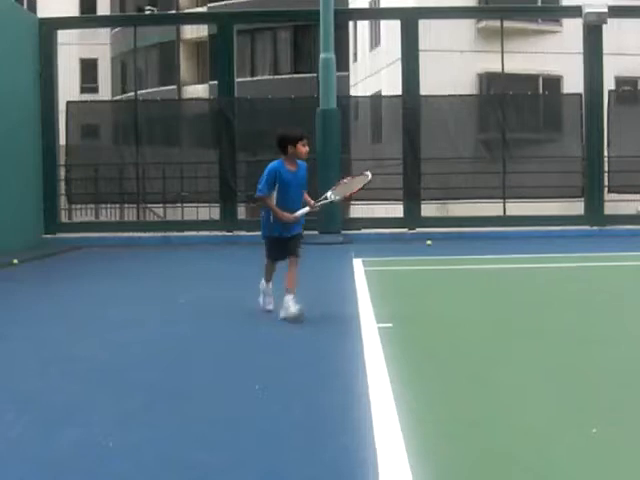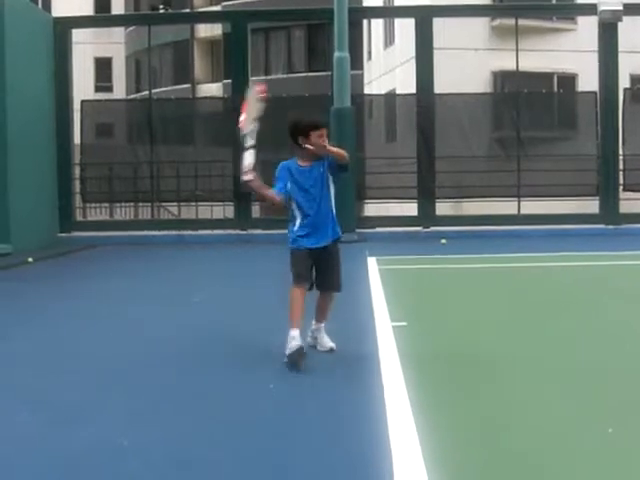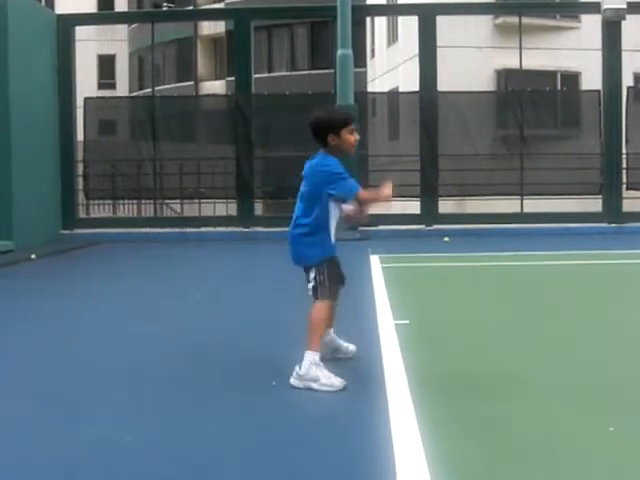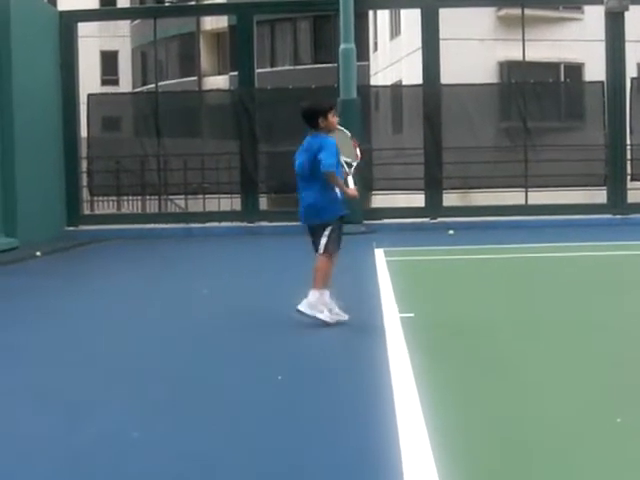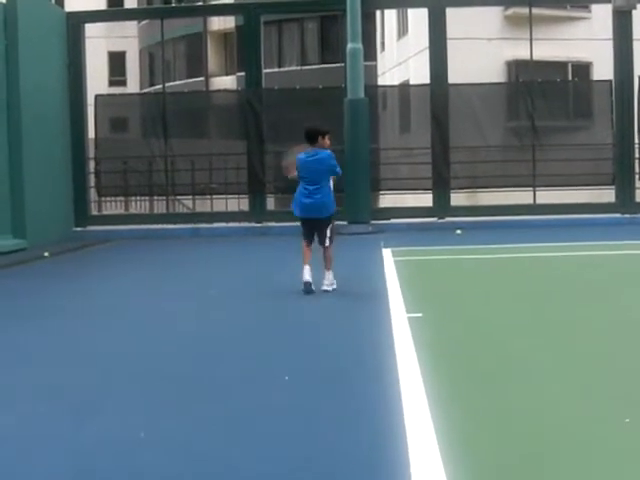
dt=1s
person 1, frame 1
left shoulder: (302, 167)
right shoulder: (274, 168)
right elbow: (262, 195)
left wrist: (309, 201)
right wrist: (281, 214)
left hip: (294, 223)
right hip: (274, 223)
left knee: (293, 259)
right knee: (273, 260)
left ankle: (288, 303)
right ankle: (266, 285)
person 1, frame 2
left shoulder: (326, 162)
right shoulder: (287, 168)
left elbow: (345, 159)
right elbow: (279, 199)
left wrist: (326, 150)
right wrist: (257, 186)
left hip: (328, 236)
right hip: (302, 237)
left knee: (329, 288)
right knee: (300, 283)
left ankle: (318, 331)
right ankle: (294, 338)
person 1, frame 3
left shoulder: (323, 162)
right shoulder: (329, 167)
right elbow: (361, 197)
left wrist: (350, 209)
right wrist: (383, 193)
left hip: (316, 239)
right hip: (313, 243)
left knee: (334, 287)
right knee: (324, 296)
left ankle: (325, 339)
right ankle: (308, 367)
person 1, frame 4
left shoulder: (307, 144)
right shoulder: (327, 142)
left elbow: (302, 171)
right elbow: (328, 171)
right wrist: (346, 190)
left hip: (312, 205)
right hip: (326, 206)
left knee: (329, 250)
right knee: (326, 251)
left ankle: (323, 300)
right ankle: (313, 300)
person 1, frame 5
left shoulder: (300, 158)
right shoulder: (327, 155)
right elbow: (336, 174)
left hip: (303, 205)
right hip: (324, 206)
left knee: (307, 242)
right knee: (327, 243)
left ankle: (307, 275)
right ankle: (328, 280)
